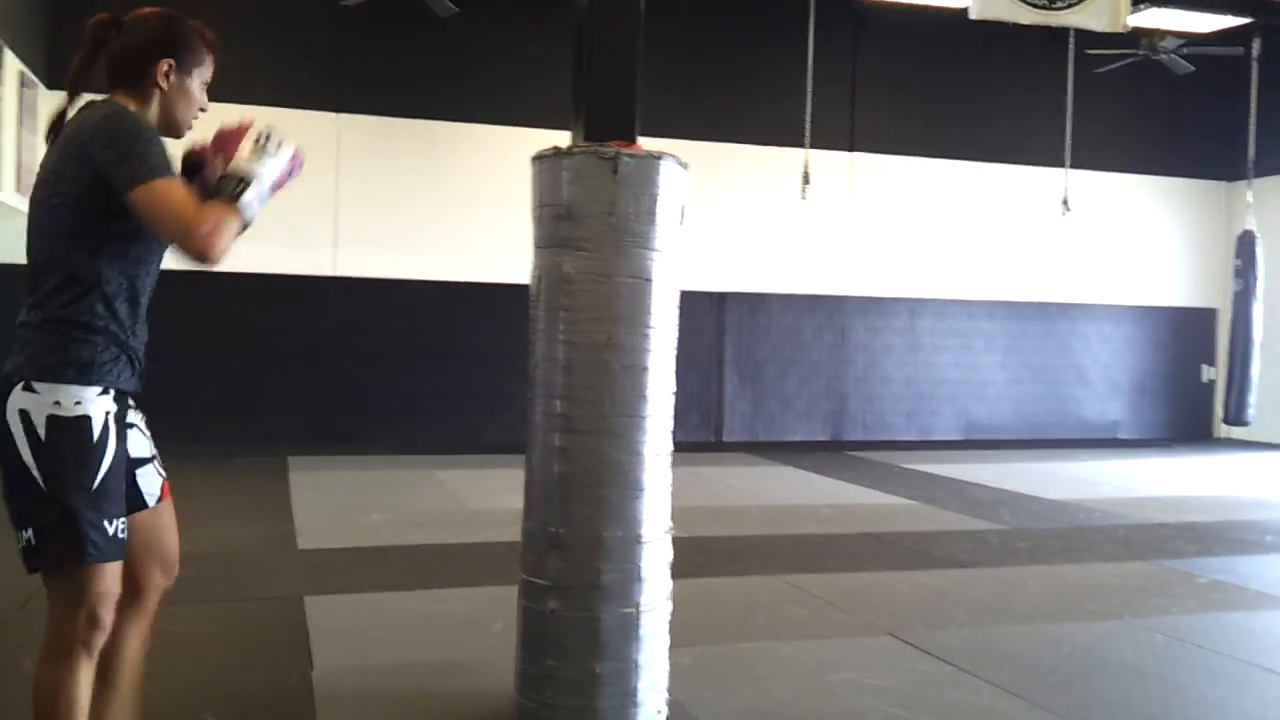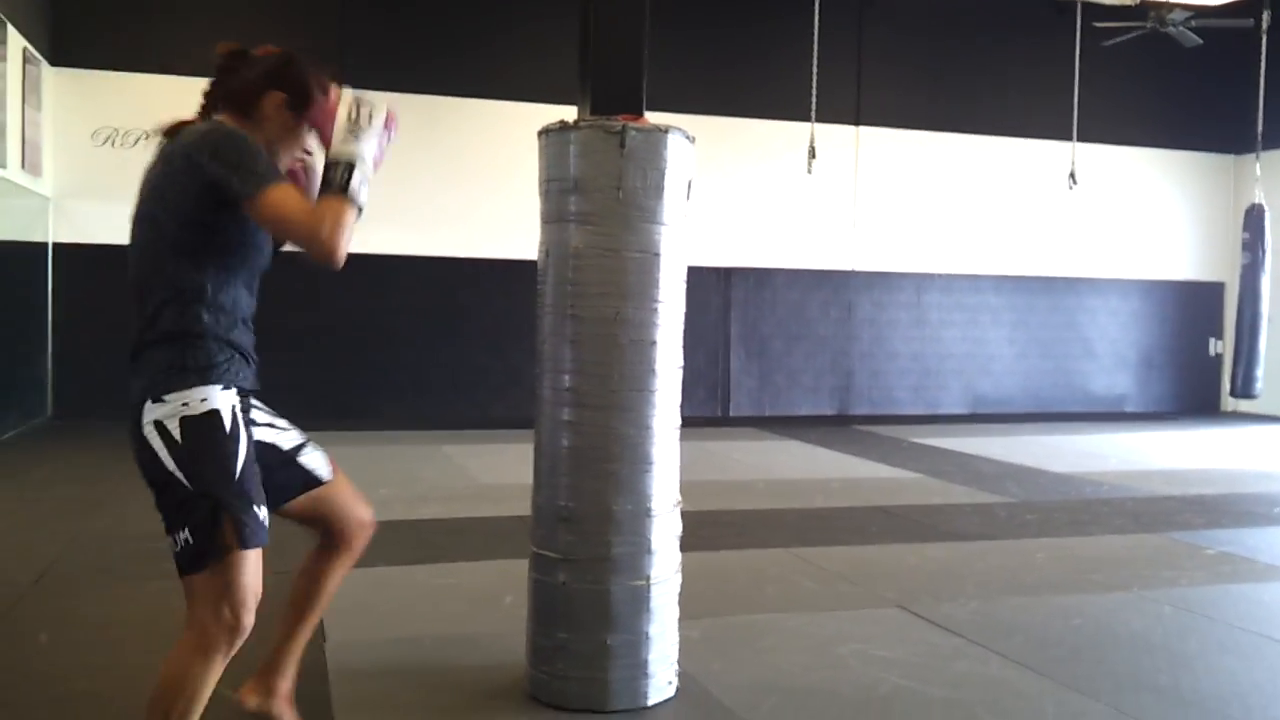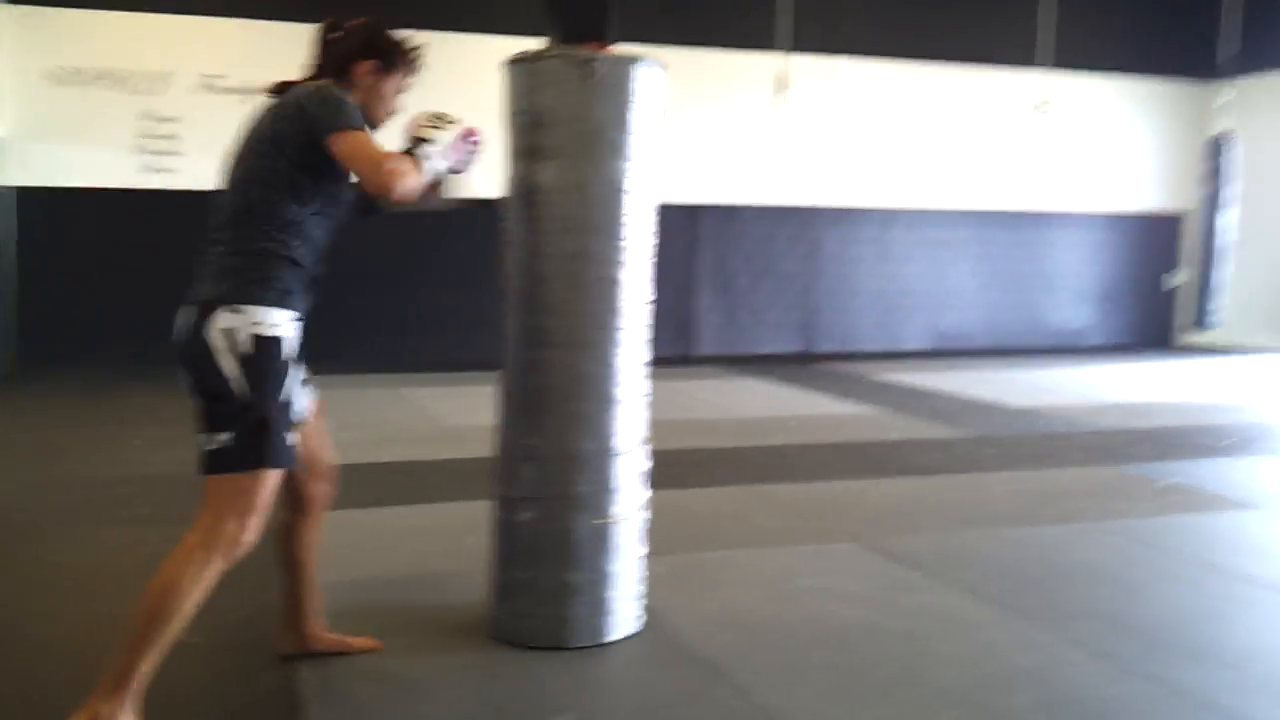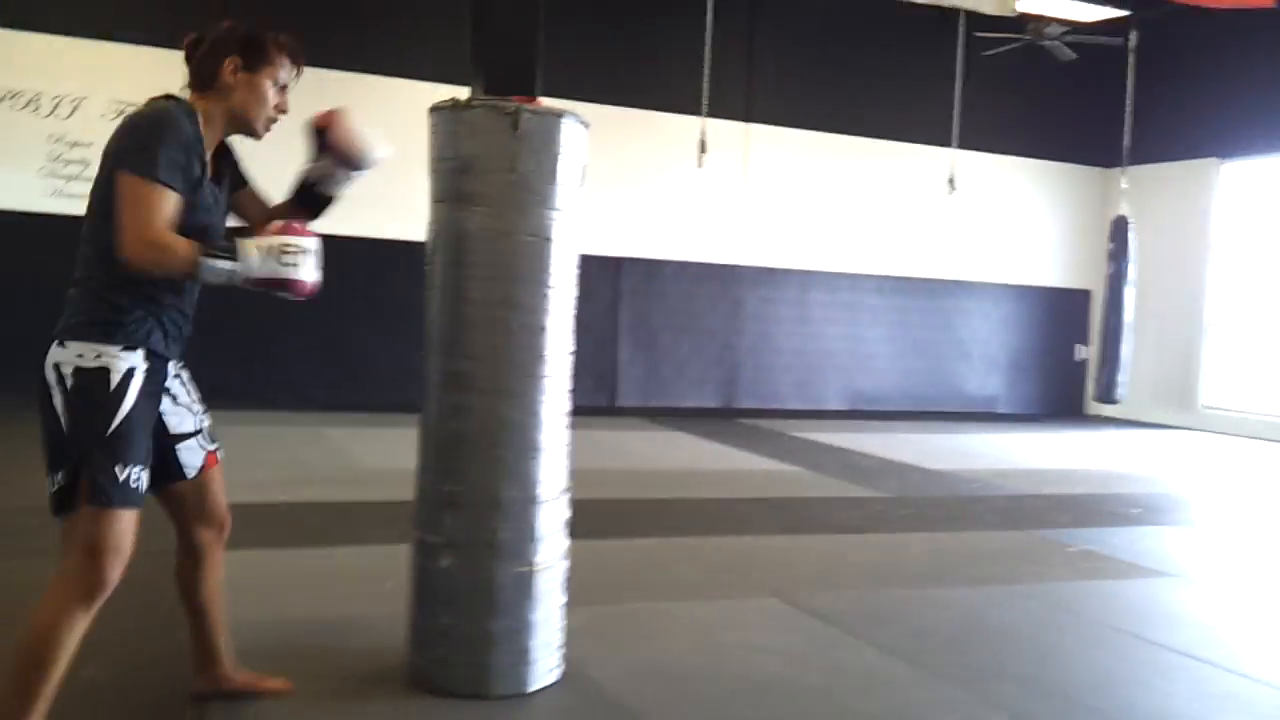
dt=0.4s
person 1, frame 1
left shoulder: (98, 135)
right shoulder: (116, 130)
left elbow: (160, 226)
right elbow: (207, 242)
left wrist: (209, 178)
right wrist: (252, 177)
left hip: (100, 394)
right hip: (68, 399)
left knee: (156, 565)
right knee: (83, 623)
person 1, frame 2
left shoulder: (198, 155)
right shoulder: (223, 145)
right elbow: (331, 244)
left wrist: (301, 171)
right wrist: (358, 156)
left hip: (233, 399)
right hip: (196, 405)
left knee: (353, 523)
right knee: (226, 618)
person 1, frame 3
left shoulder: (297, 112)
right shoulder: (327, 101)
right elbow: (388, 183)
left wrist: (420, 155)
right wrist: (437, 151)
left hip: (255, 325)
right hip: (251, 325)
left knee: (314, 478)
right knee: (231, 532)
left ankle: (305, 628)
person 1, frame 4
left shoulder: (214, 152)
right shoulder: (162, 126)
left elbow: (271, 224)
right elbow: (144, 250)
left wrist: (327, 178)
right wrist: (253, 264)
left hip: (156, 362)
right hip: (102, 363)
left knee: (208, 521)
right knee: (95, 573)
